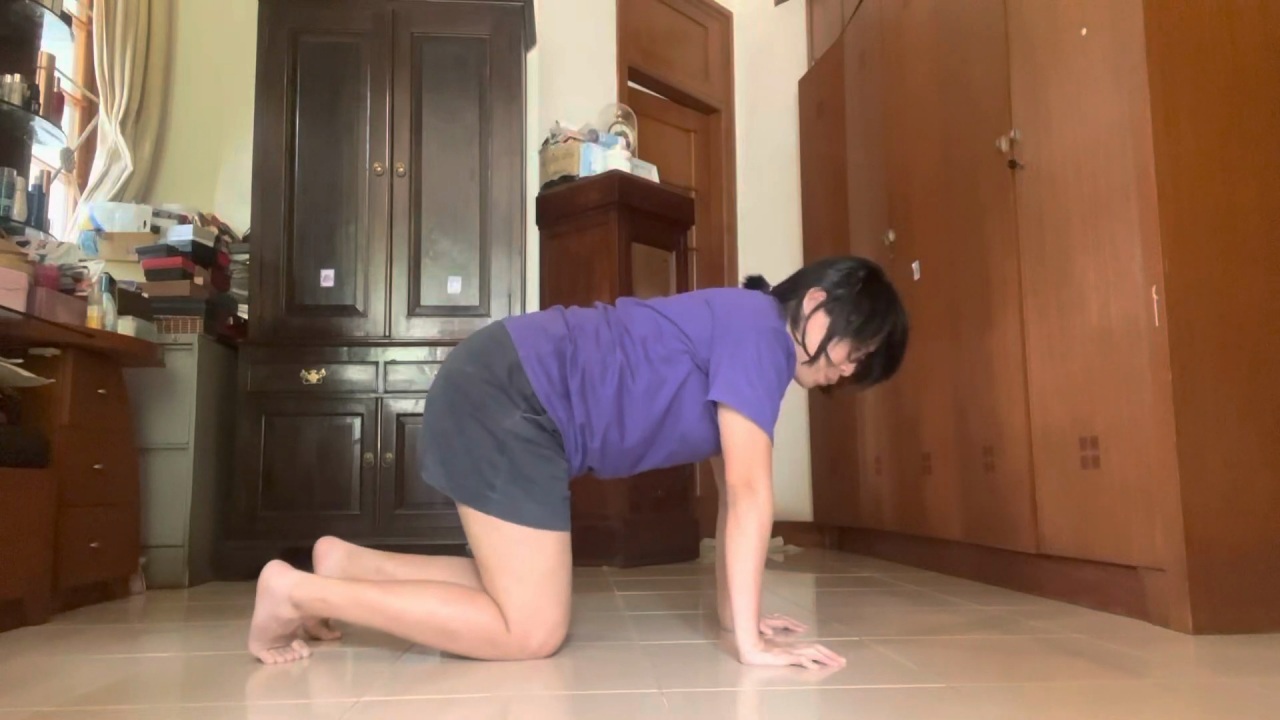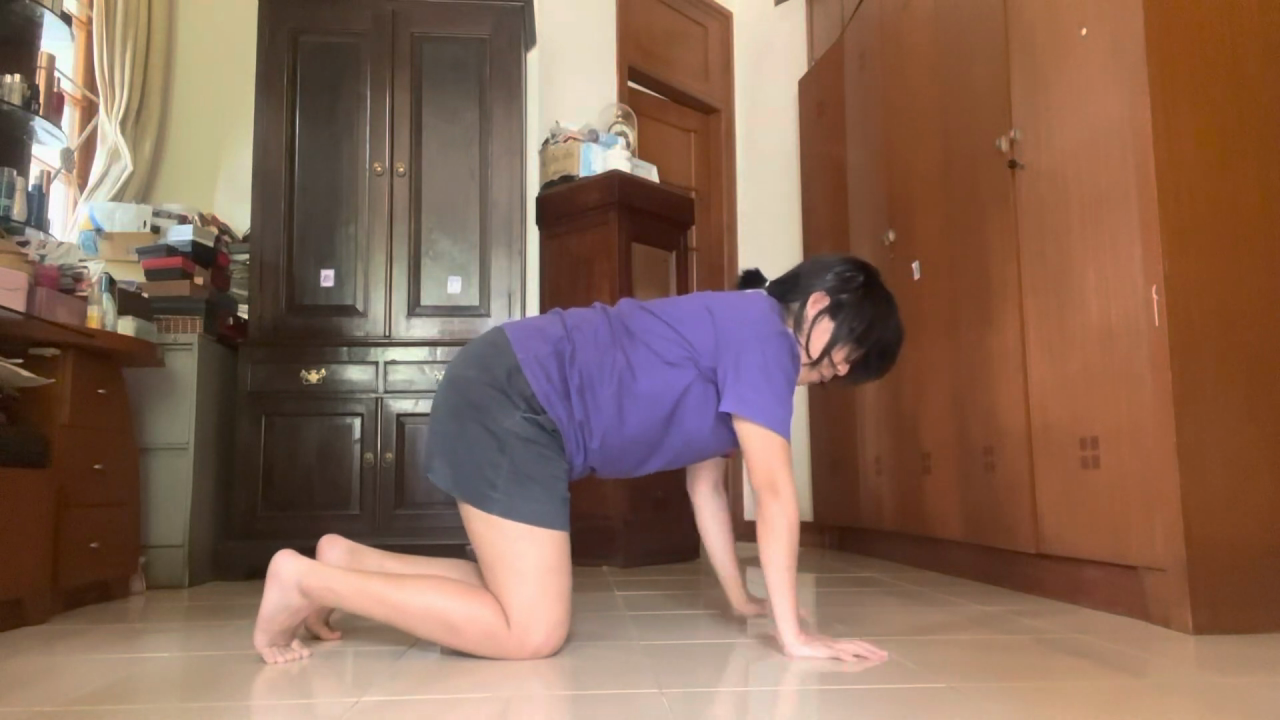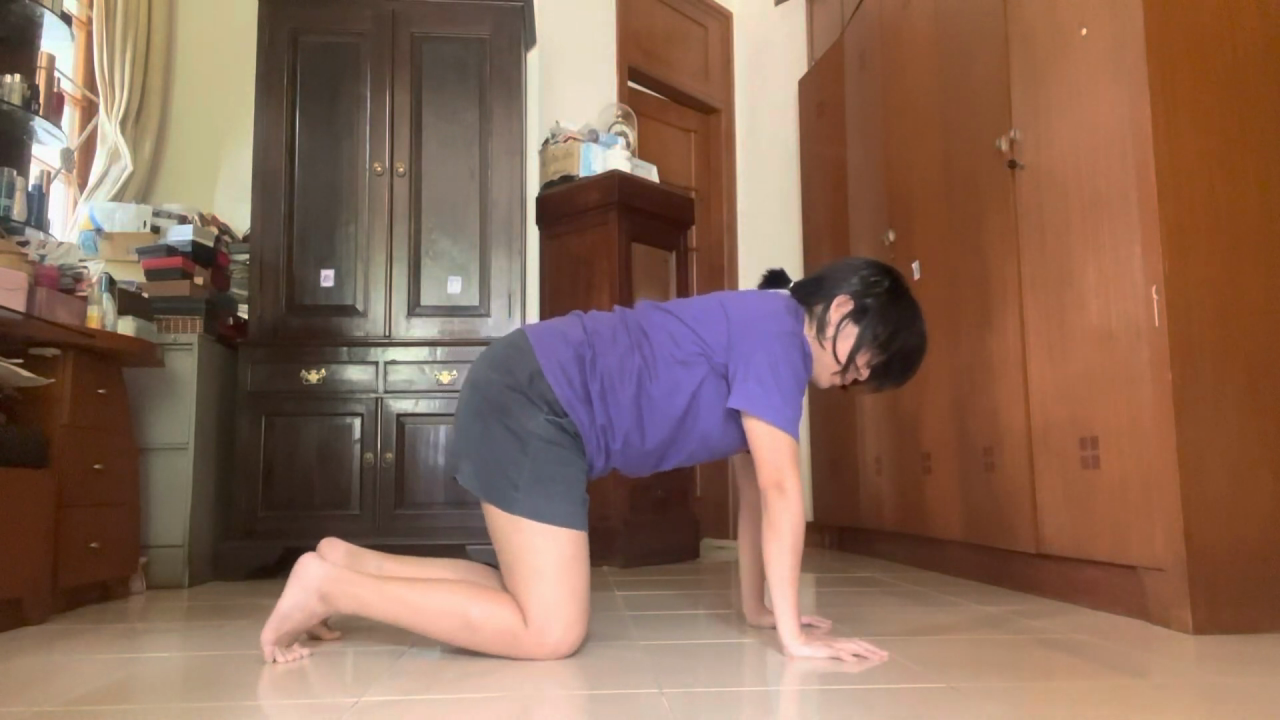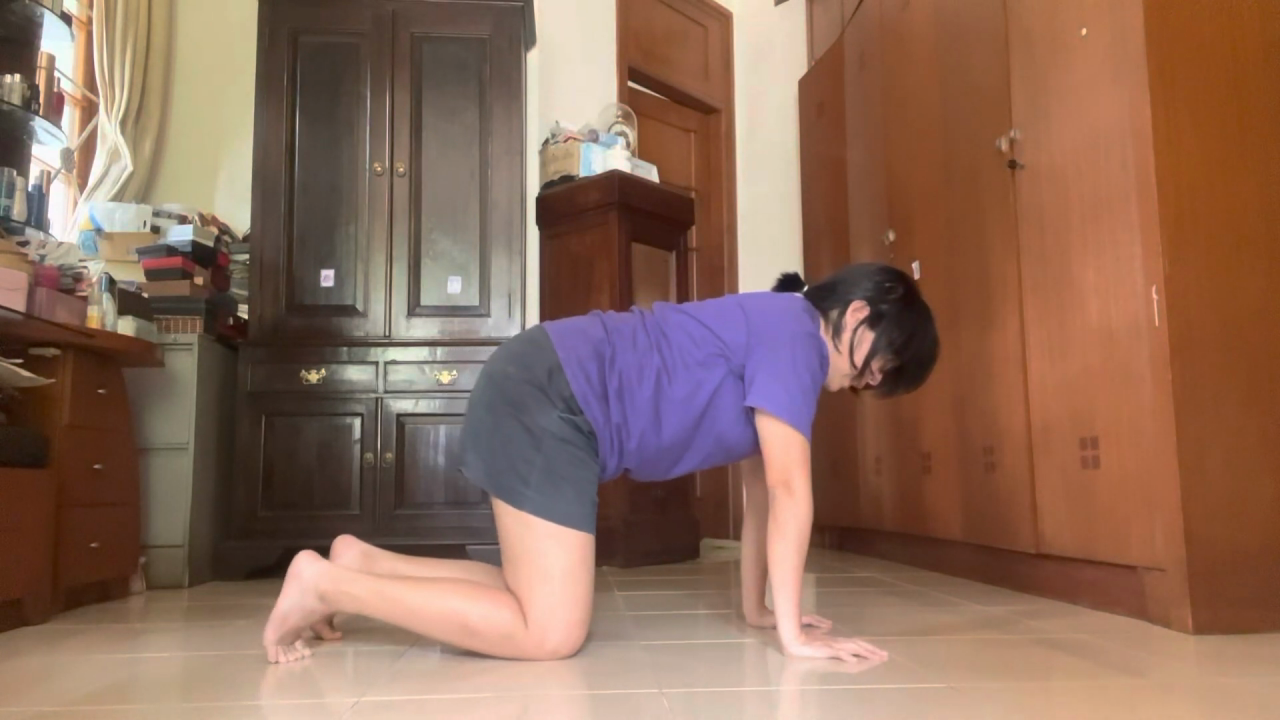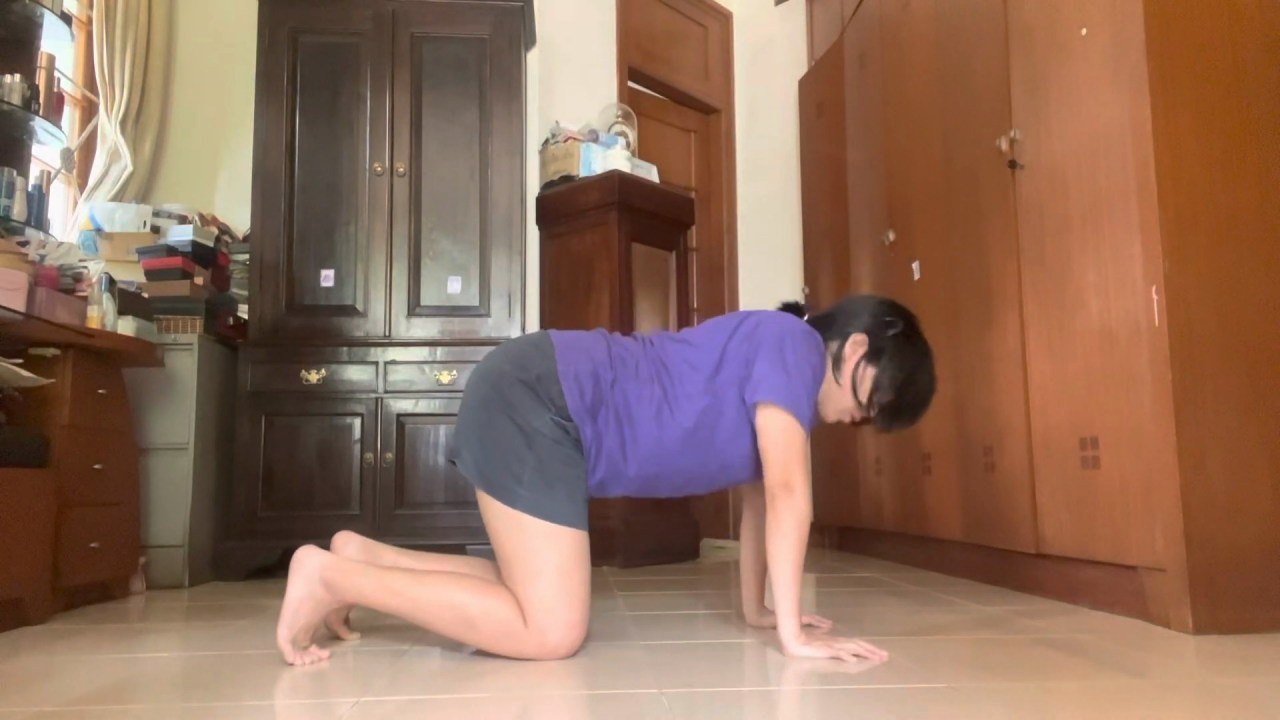
dt=1s
person 1, frame 1
left shoulder: (743, 342)
right shoulder: (761, 332)
left elbow: (732, 493)
right elbow: (750, 493)
left wrist: (732, 612)
right wrist: (749, 641)
left hip: (502, 392)
right hip: (507, 396)
left knee: (522, 586)
right knee: (533, 633)
left ankle: (348, 563)
right ankle: (299, 591)
person 1, frame 2
left shoulder: (736, 337)
right shoulder: (765, 335)
left elbow: (704, 482)
right elbow: (775, 494)
left wrist: (739, 598)
right wrist: (792, 634)
left hip: (505, 395)
right hip: (511, 400)
left knee: (521, 592)
right knee: (533, 633)
left ankle: (348, 561)
right ankle: (307, 580)
person 1, frame 3
left shoulder: (760, 338)
right shoulder: (777, 334)
left elbow: (753, 489)
right elbow: (780, 491)
left wrist: (755, 607)
right wrist: (793, 633)
left hip: (528, 400)
right hip: (531, 400)
left knee: (535, 596)
right knee: (552, 634)
left ankle: (350, 563)
right ankle: (328, 585)
person 1, frame 4
left shoulder: (772, 337)
right shoulder: (796, 334)
left elbow: (760, 491)
right elbow: (789, 492)
left wrist: (756, 607)
right wrist: (792, 633)
left hip: (543, 393)
right hip: (548, 396)
left knee: (541, 596)
right knee: (551, 635)
left ankle: (363, 563)
right ankle: (328, 583)
person 1, frame 5
left shoulder: (771, 364)
right shoulder: (793, 344)
left elbow: (758, 498)
right elbow: (787, 492)
left wrist: (757, 608)
right wrist: (793, 632)
left hip: (533, 401)
right hip: (534, 402)
left knee: (540, 595)
right knee: (552, 633)
left ankle: (362, 557)
right ankle: (333, 576)
